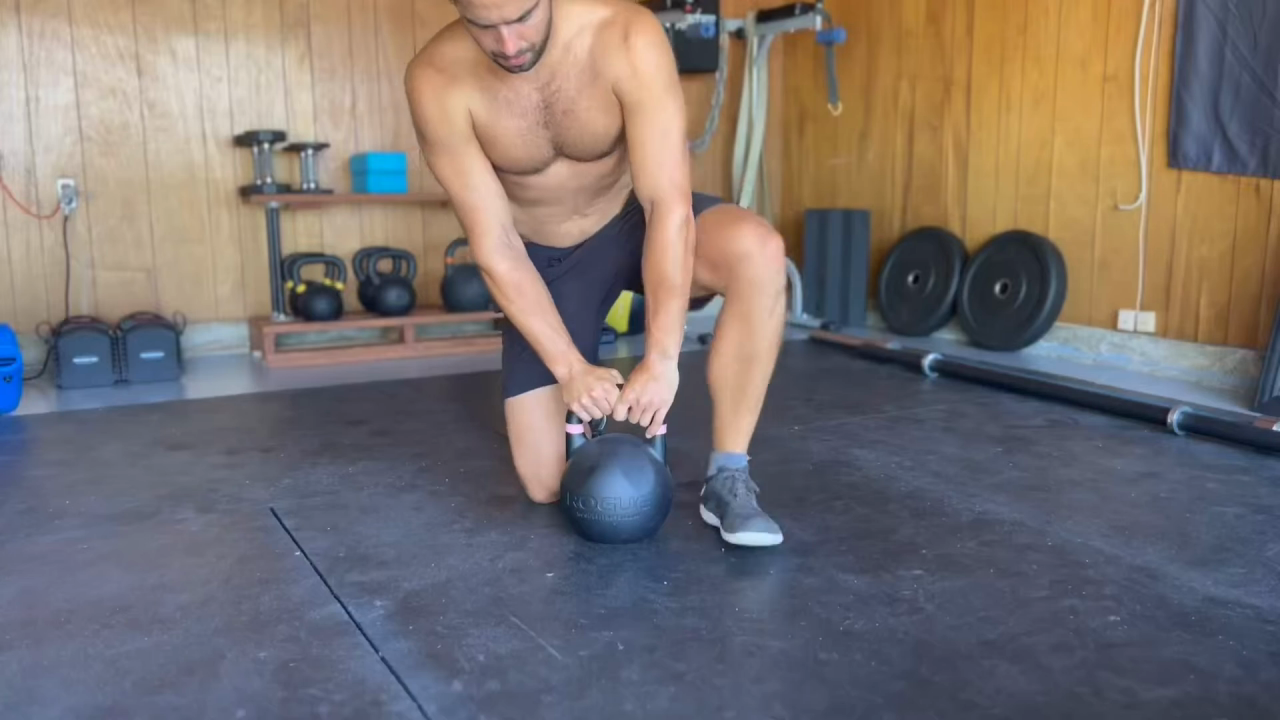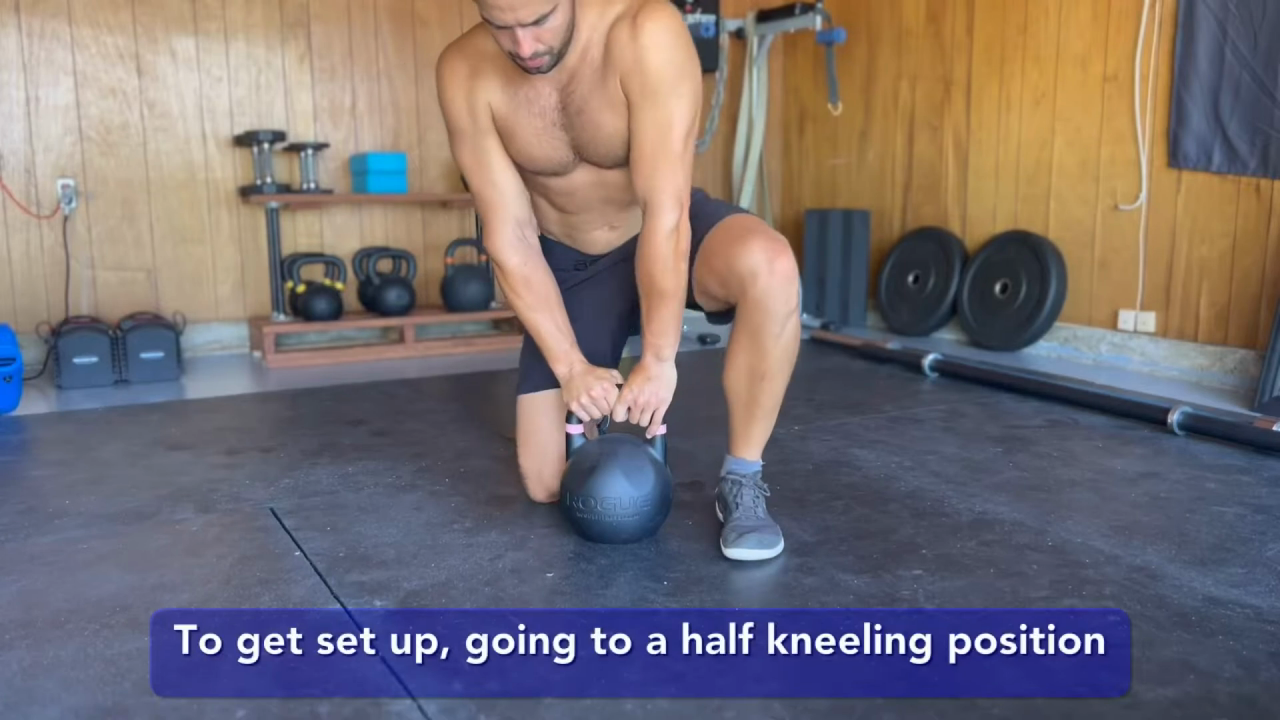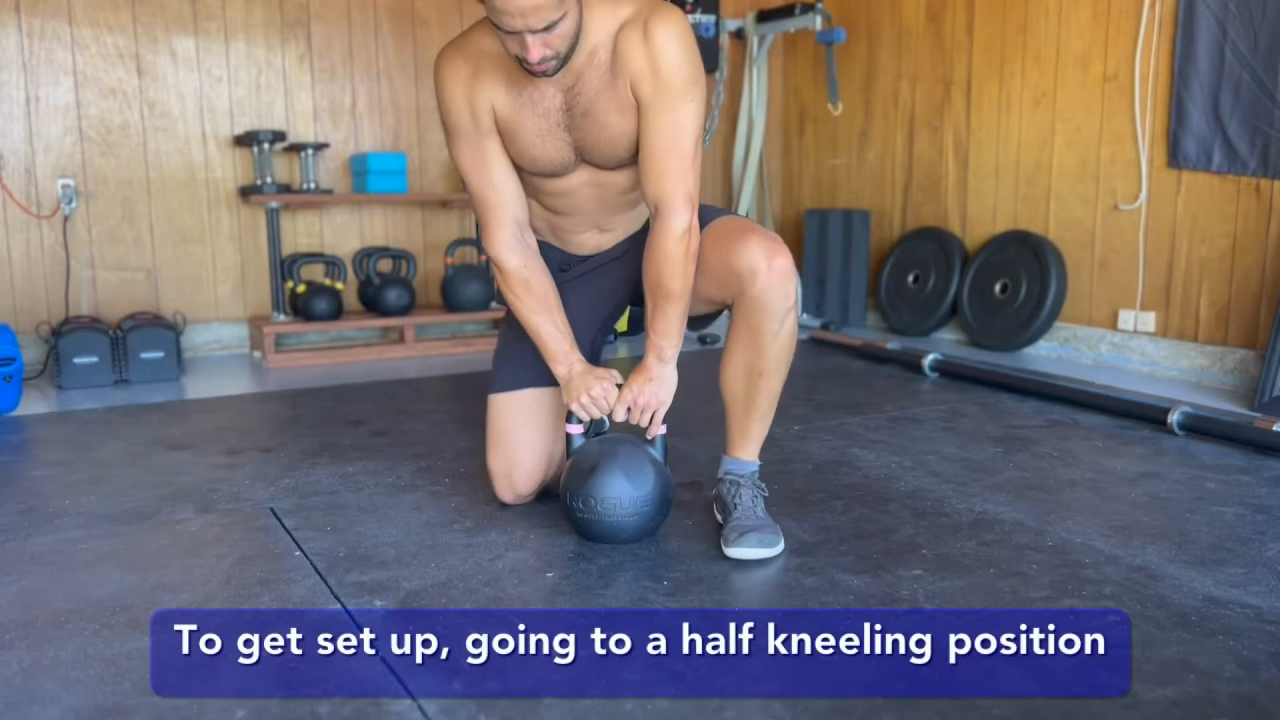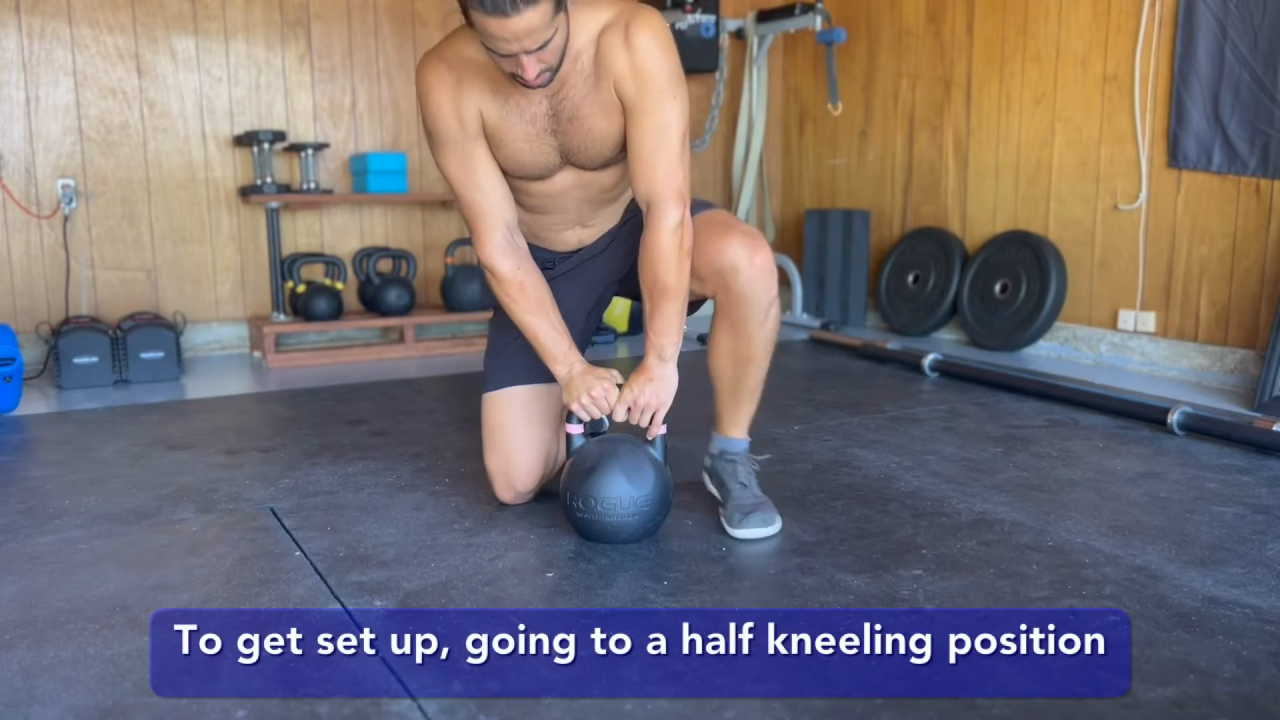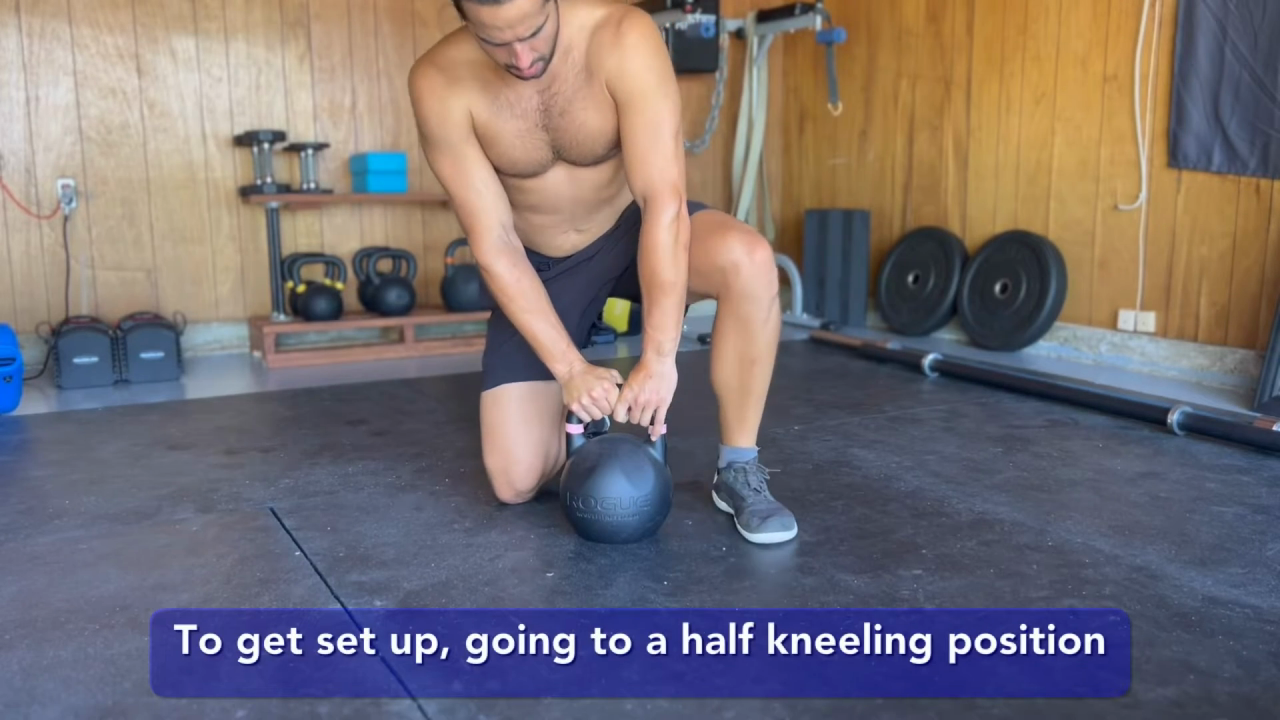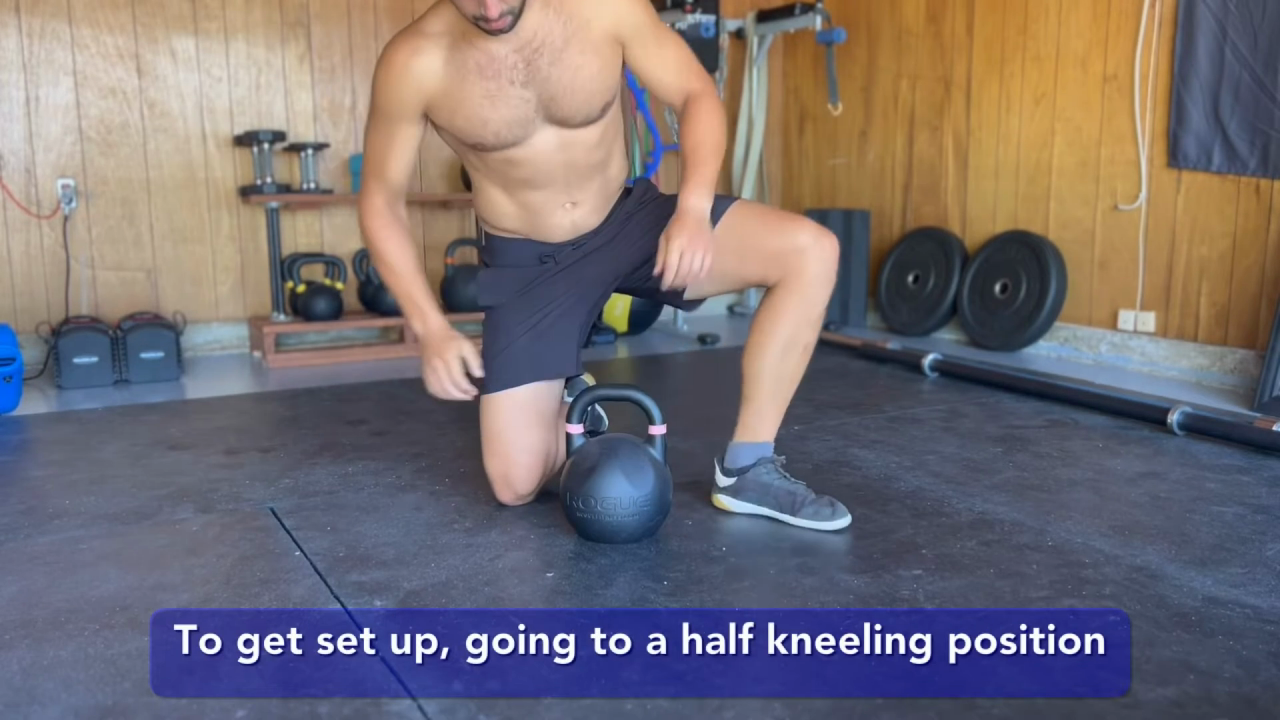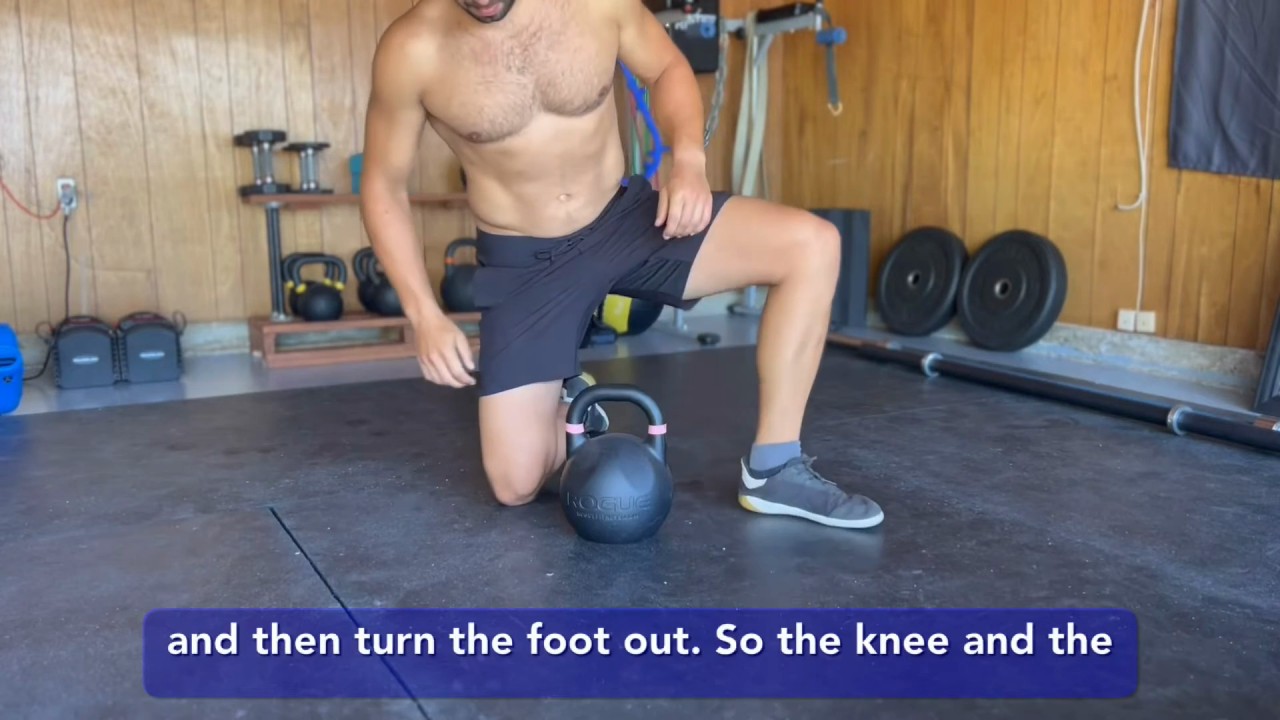
dt=0.4s
person 1, frame 1
right shoulder: (437, 79)
left elbow: (668, 208)
right elbow: (493, 245)
left wrist: (661, 359)
right wrist: (570, 369)
left hip: (635, 217)
right hip: (545, 258)
left knee: (756, 249)
right knee: (547, 485)
left ankle: (728, 477)
right ankle: (604, 423)
person 1, frame 2
right shoulder: (466, 73)
left elbow: (665, 211)
right elbow: (509, 238)
left wrist: (658, 359)
right wrist: (571, 366)
left hip: (673, 235)
right hip: (574, 263)
left knee: (768, 266)
right knee: (548, 484)
left ankle: (741, 479)
right ankle: (612, 423)
person 1, frame 3
right shoulder: (465, 71)
left elbow: (675, 211)
right elbow: (507, 239)
left wrist: (660, 360)
right wrist: (570, 367)
left hip: (657, 236)
right hip: (556, 263)
left knee: (767, 266)
right knee: (516, 483)
left ankle: (738, 478)
right ankle: (592, 428)
person 1, frame 4
right shoulder: (447, 79)
left elbow: (667, 208)
right elbow: (498, 244)
left wrist: (660, 360)
right wrist: (570, 369)
left hip: (638, 227)
right hip: (543, 262)
left knee: (747, 261)
right knee: (517, 483)
left ankle: (731, 455)
right ankle: (589, 420)
person 1, frame 5
right shoulder: (441, 82)
left elbow: (664, 200)
right elbow: (494, 243)
left wrist: (659, 360)
right wrist: (570, 367)
left hip: (633, 229)
right hip: (537, 267)
left knee: (746, 259)
right knee: (516, 481)
left ankle: (738, 468)
right ankle: (578, 408)
person 1, frame 6
right shoulder: (415, 62)
left elbow: (699, 96)
right elbow: (381, 200)
left wrist: (696, 206)
right wrist: (431, 329)
left hip: (630, 219)
right hip: (529, 264)
left knee: (811, 250)
right knee: (516, 485)
left ankle: (746, 466)
right ankle: (567, 402)
person 1, frame 7
right shoulder: (412, 50)
left elbow: (667, 69)
right elbow: (383, 186)
left wrist: (688, 158)
right wrist: (425, 316)
left hip: (626, 217)
right hip: (524, 264)
left knee: (812, 243)
right knee: (516, 486)
left ankle: (772, 469)
right ankle: (563, 403)
